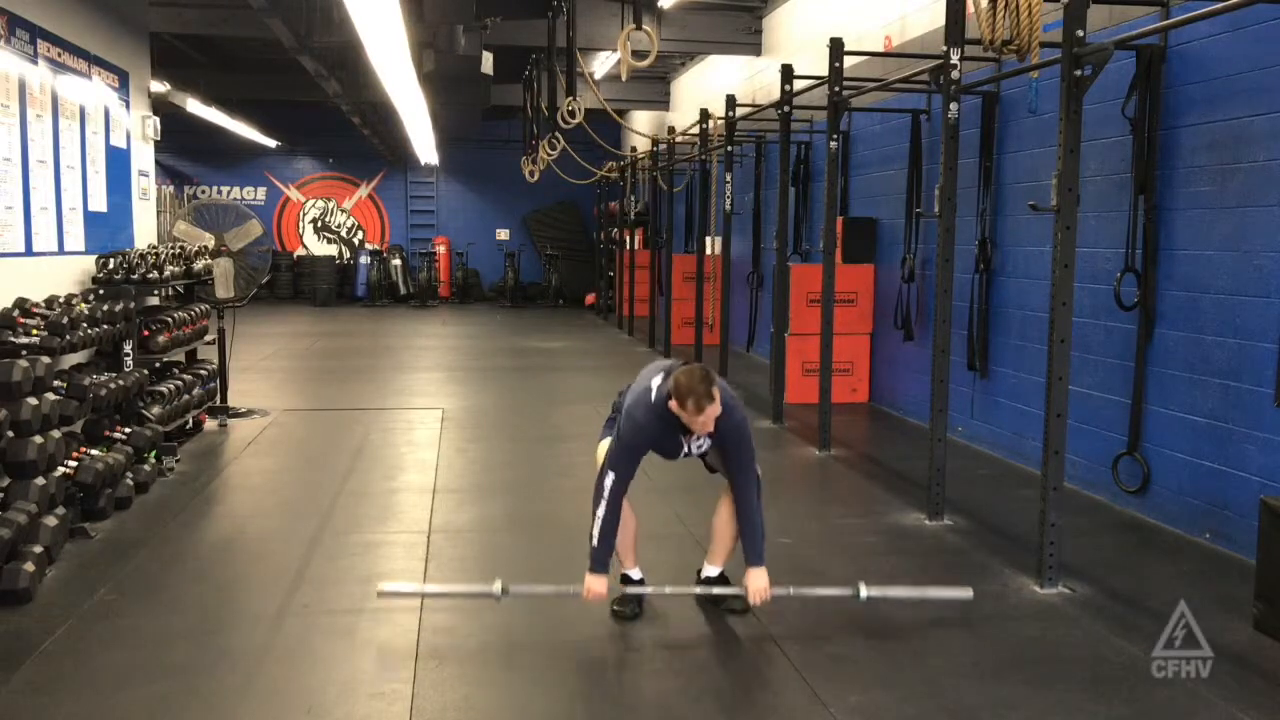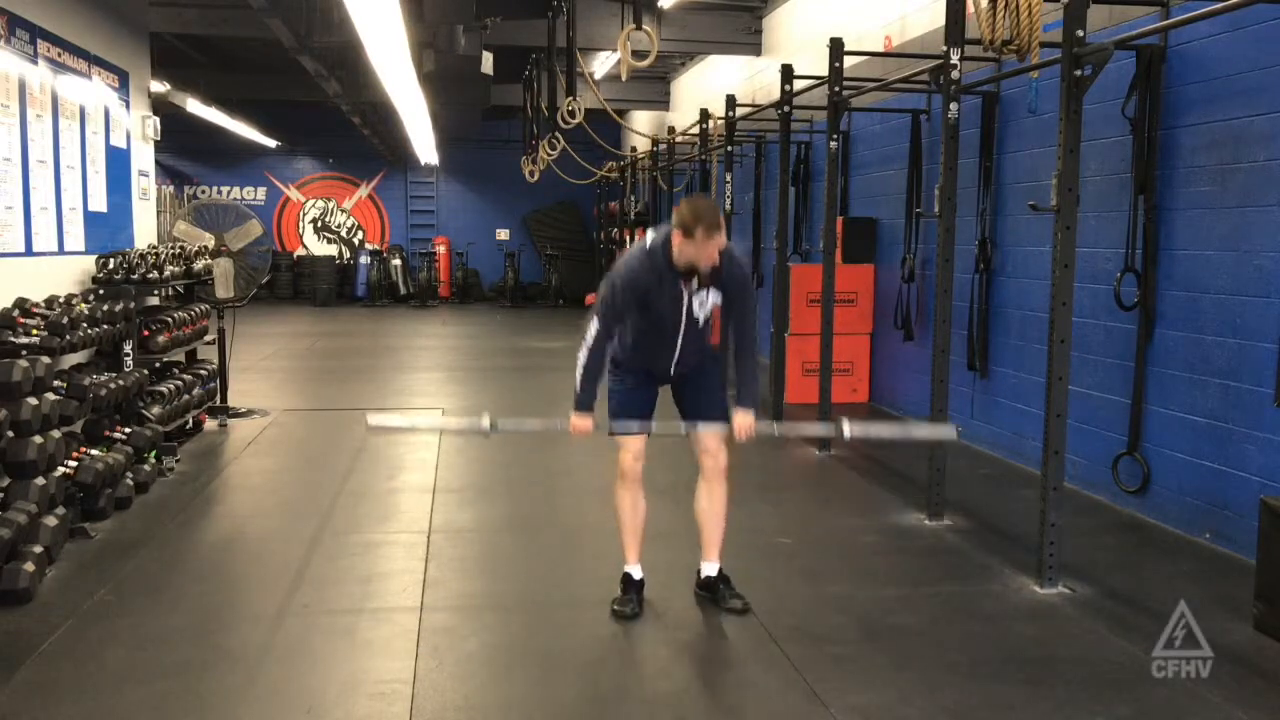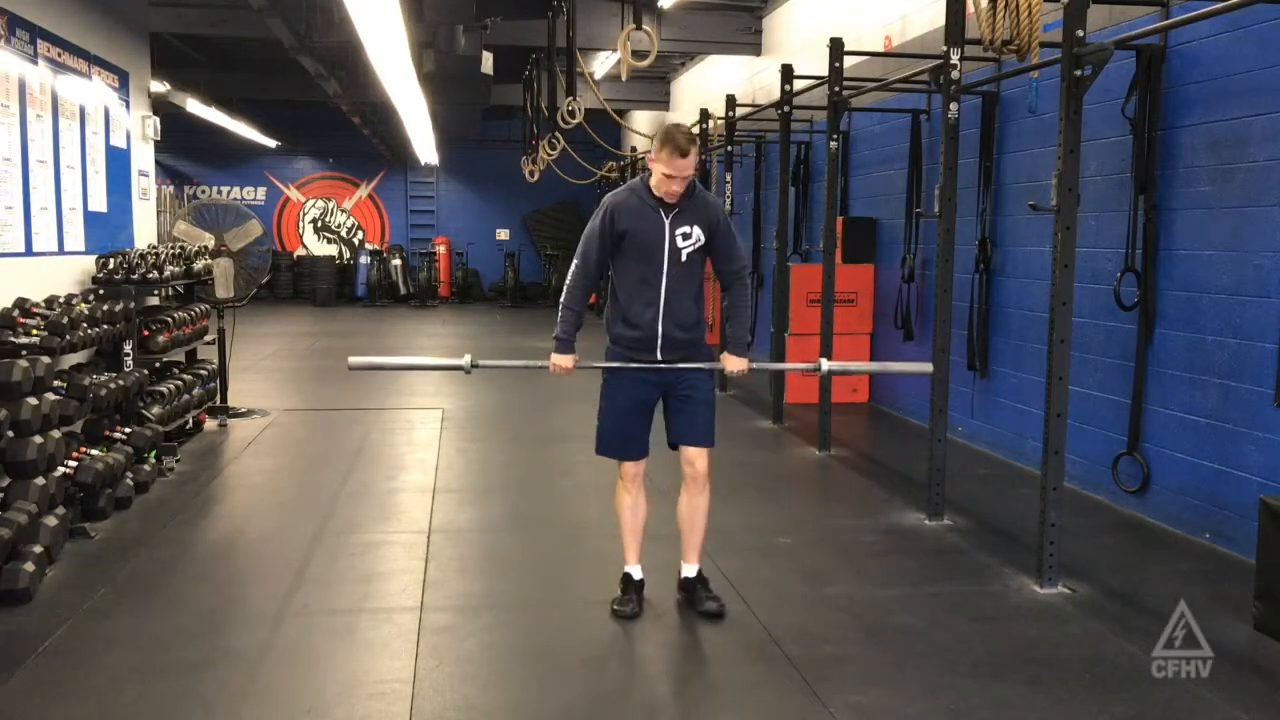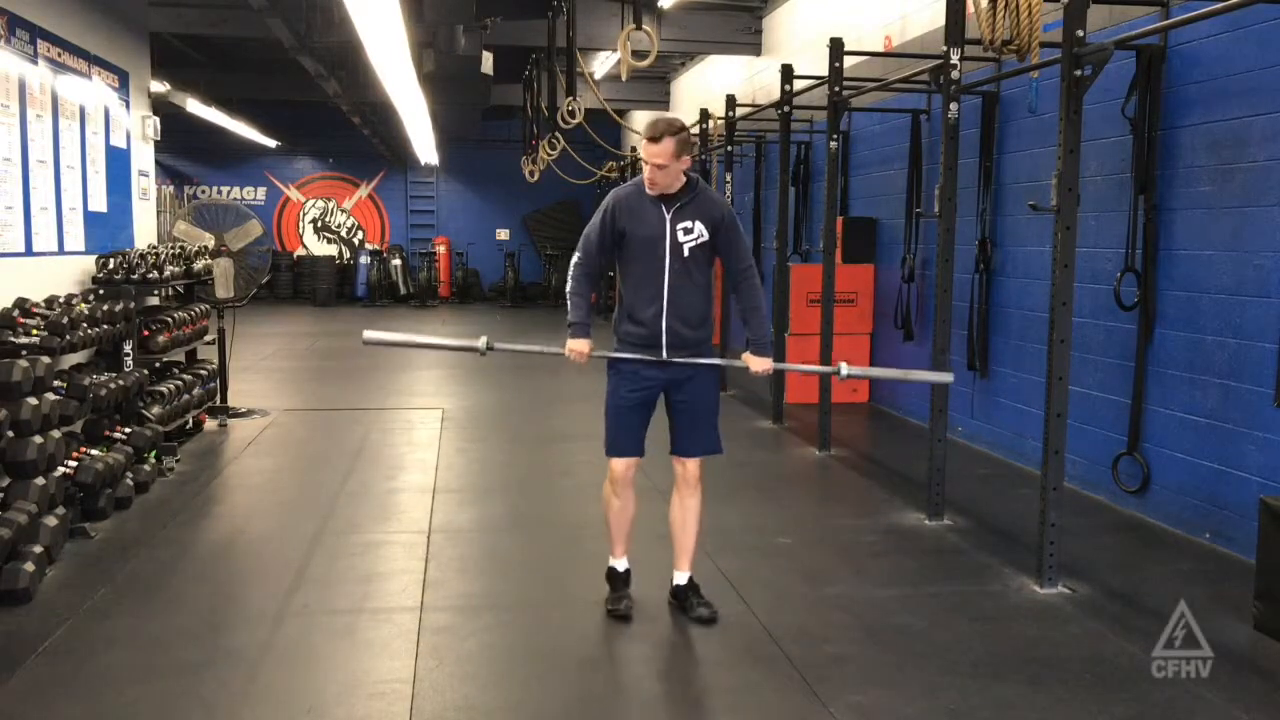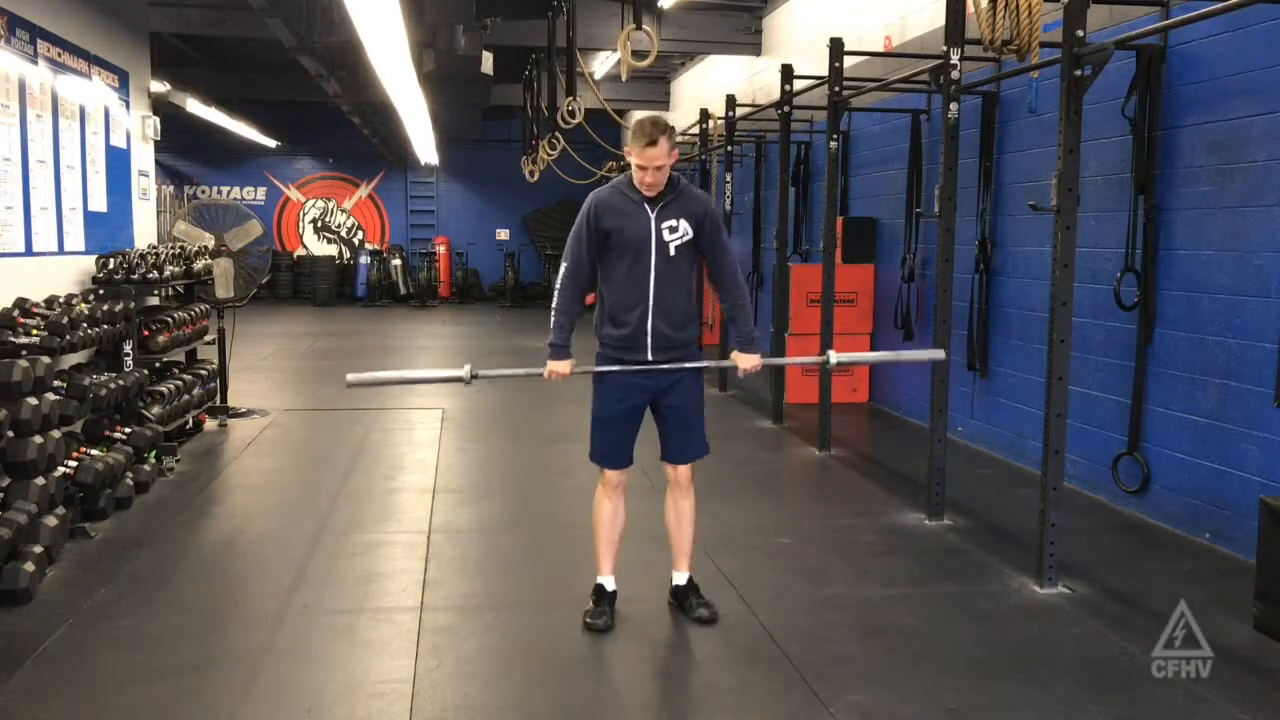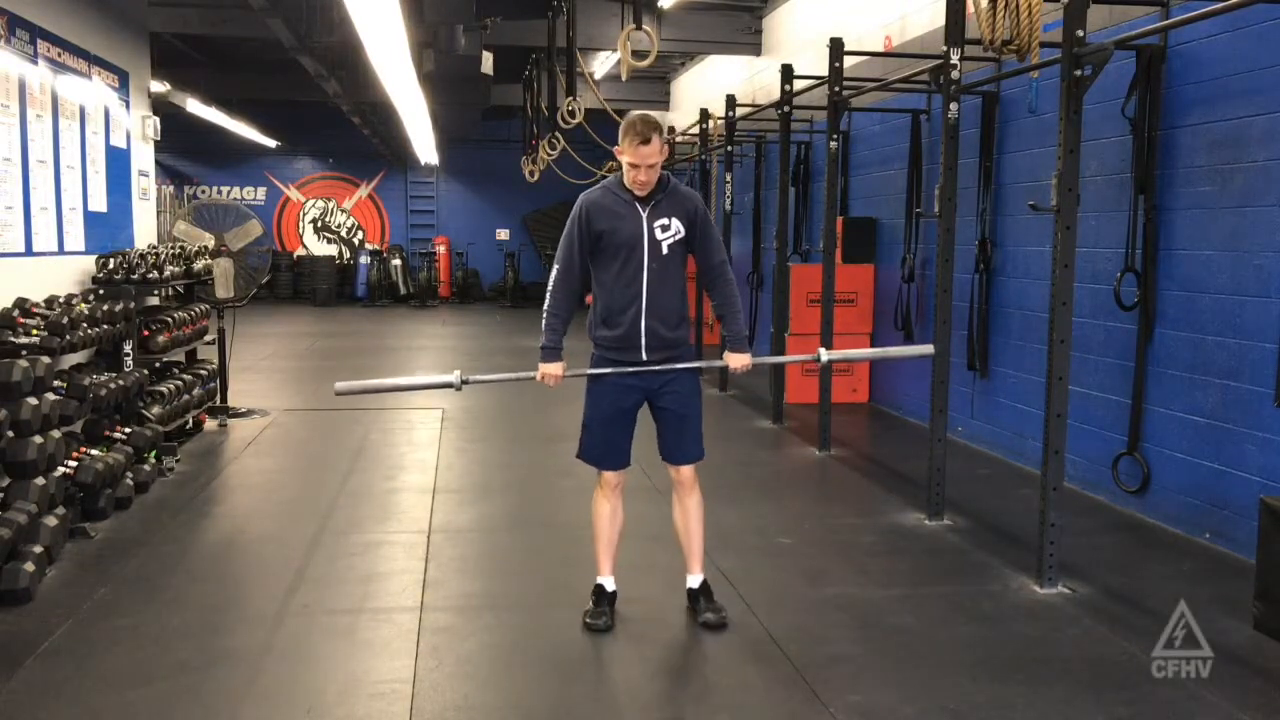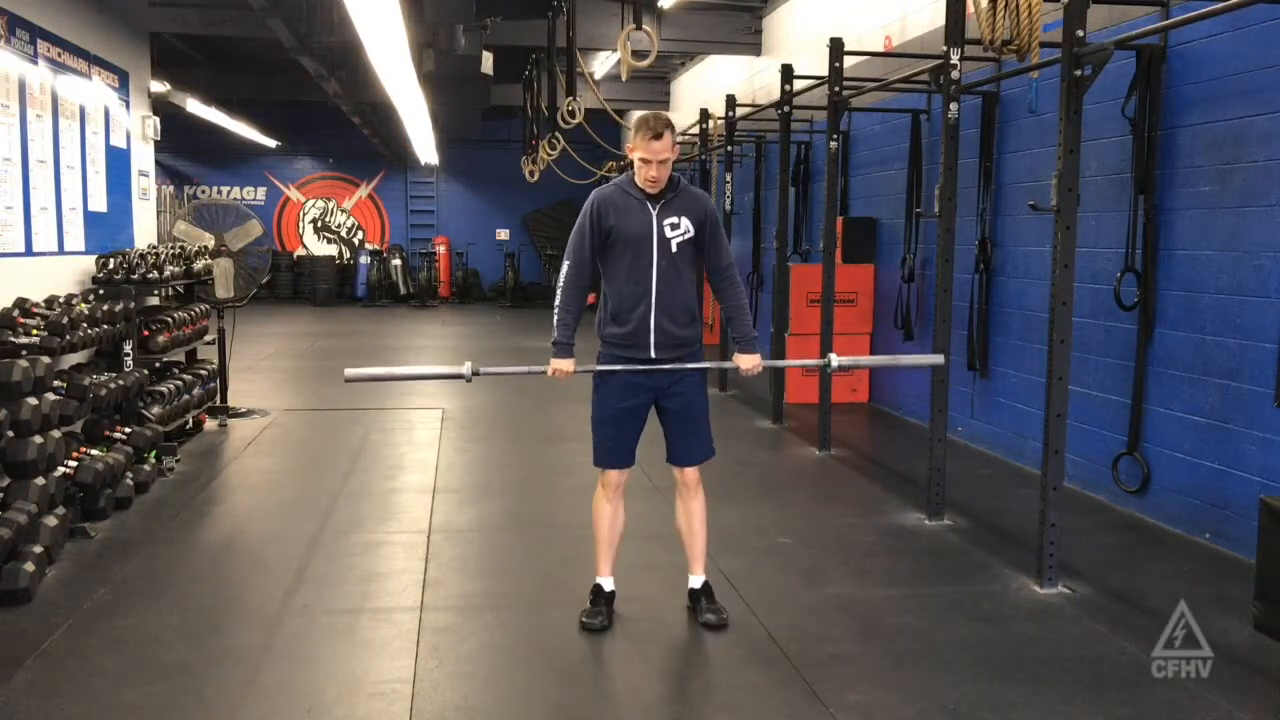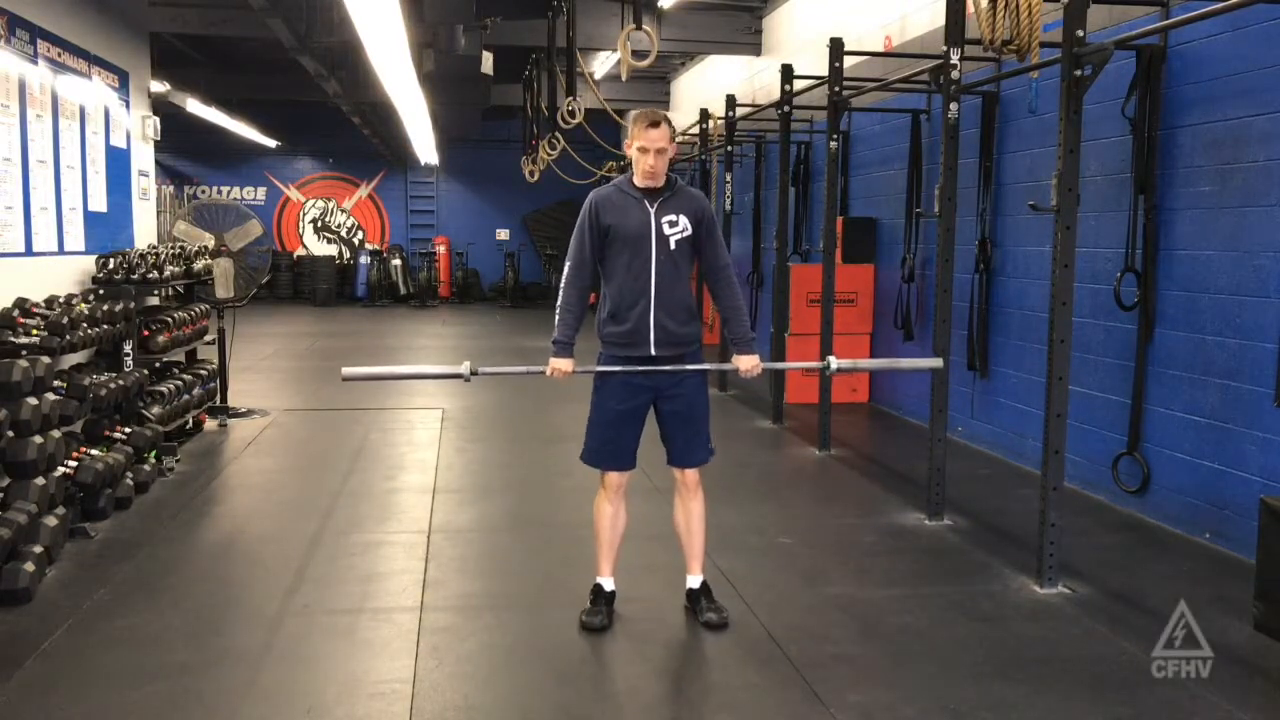
dt=0.4s
person 1, frame 1
left shoulder: (731, 414)
right shoulder: (640, 416)
left elbow: (747, 487)
right elbow: (610, 488)
left wrist: (755, 564)
right wrist: (597, 569)
right hip: (633, 415)
left knee: (747, 476)
right knee: (611, 477)
left ankle: (712, 576)
right ankle: (632, 578)
person 1, frame 2
left shoulder: (731, 268)
right shoulder: (637, 266)
left elbow: (745, 335)
right elbow: (599, 331)
left wrist: (746, 403)
right wrist: (583, 406)
left hip: (697, 363)
right hip: (634, 365)
left knee: (715, 460)
right knee: (630, 465)
left ankle: (710, 575)
right ankle: (633, 576)
person 1, frame 3
left shoulder: (708, 210)
right shoulder: (619, 206)
left elbow: (737, 279)
right elbow: (582, 275)
left wrist: (737, 346)
right wrist: (564, 343)
left hip: (690, 361)
right hip: (629, 361)
left knee: (697, 468)
right knee: (631, 473)
left ankle: (691, 576)
right ankle: (632, 576)
person 1, frame 4
left shoulder: (714, 209)
right shoulder: (622, 202)
left elbow: (745, 278)
right elbow: (584, 265)
left wrist: (759, 344)
right wrist: (579, 327)
left hip: (695, 360)
right hip: (633, 356)
left knee: (689, 473)
right knee: (620, 471)
left ankle: (683, 582)
right ankle: (619, 569)
person 1, frame 5
left shoulder: (697, 206)
right shoulder: (602, 204)
left elbow: (727, 276)
right elbow: (572, 278)
left wrist: (746, 342)
right wrist: (558, 348)
left hip: (681, 363)
right hip: (618, 363)
left knee: (681, 475)
right knee: (612, 477)
left ankle: (682, 583)
right ankle: (604, 587)
person 1, frame 6
left shoulder: (687, 204)
right shoulder: (593, 206)
left elbow: (718, 275)
right elbow: (564, 281)
left wrist: (737, 341)
right wrist: (550, 350)
left hip: (675, 362)
right hip: (613, 363)
left knee: (686, 476)
right knee: (609, 479)
left ankle: (698, 585)
right ankle: (605, 587)
person 1, frame 7
left shoulder: (697, 205)
right shoulder: (604, 203)
left elbow: (725, 278)
right elbow: (575, 277)
left wrist: (746, 343)
right wrist: (562, 346)
left hip: (683, 363)
right hip: (619, 362)
left knee: (689, 476)
right knee: (611, 478)
left ankle: (698, 586)
right ankle: (603, 588)
person 1, frame 8
left shoulder: (694, 205)
right shoulder: (602, 204)
left elbow: (721, 279)
right elbow: (577, 279)
left wrist: (744, 345)
right wrist: (562, 346)
left hip: (683, 363)
right hip: (620, 362)
left knee: (689, 476)
right knee: (613, 479)
left ankle: (696, 586)
right ankle: (604, 588)
